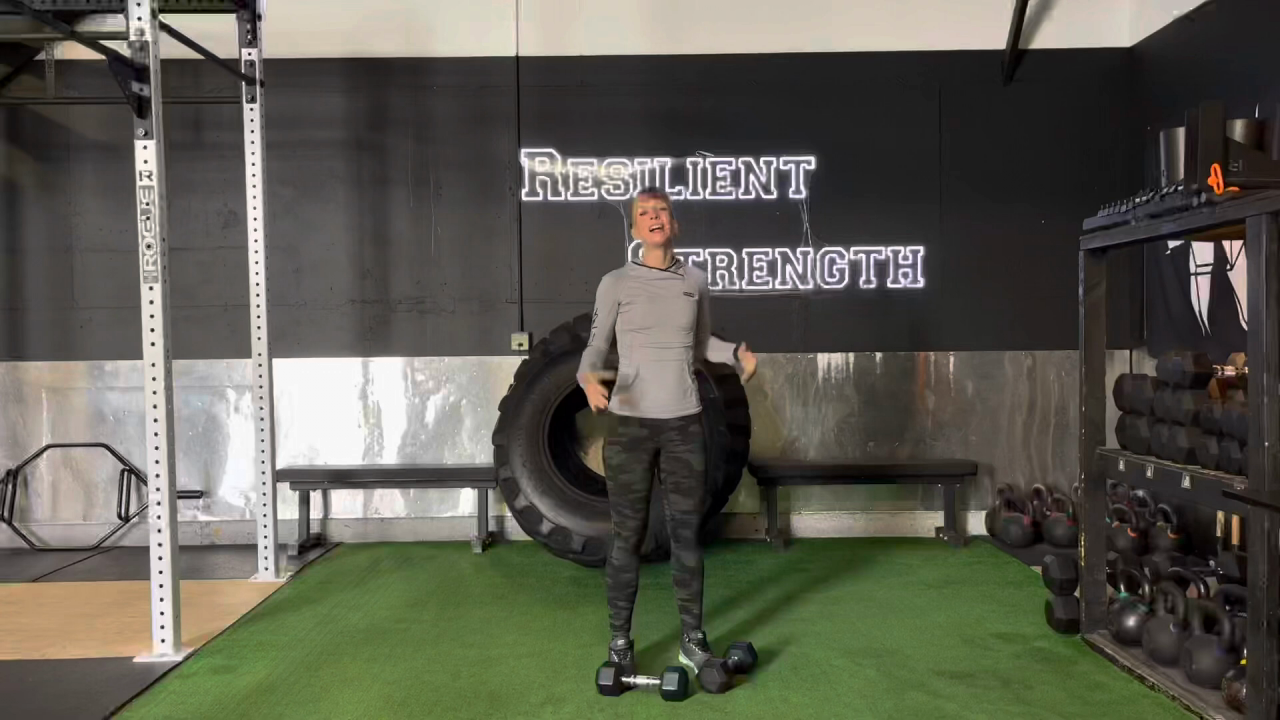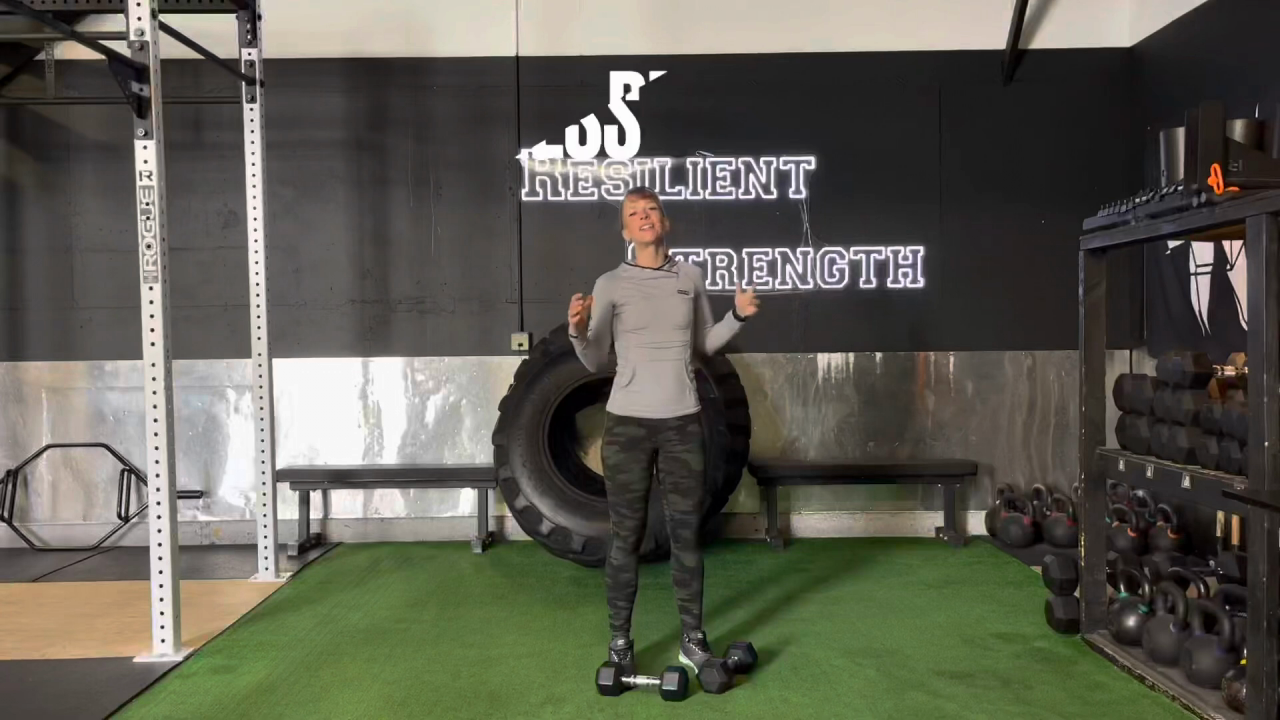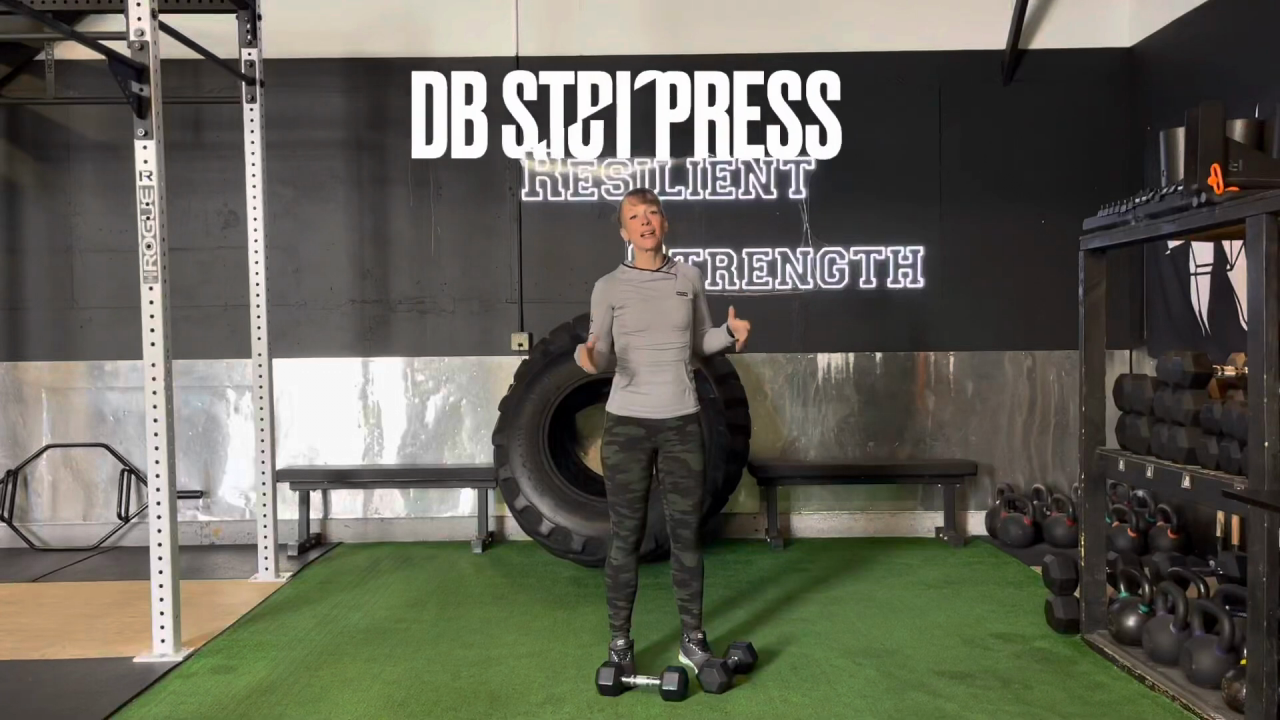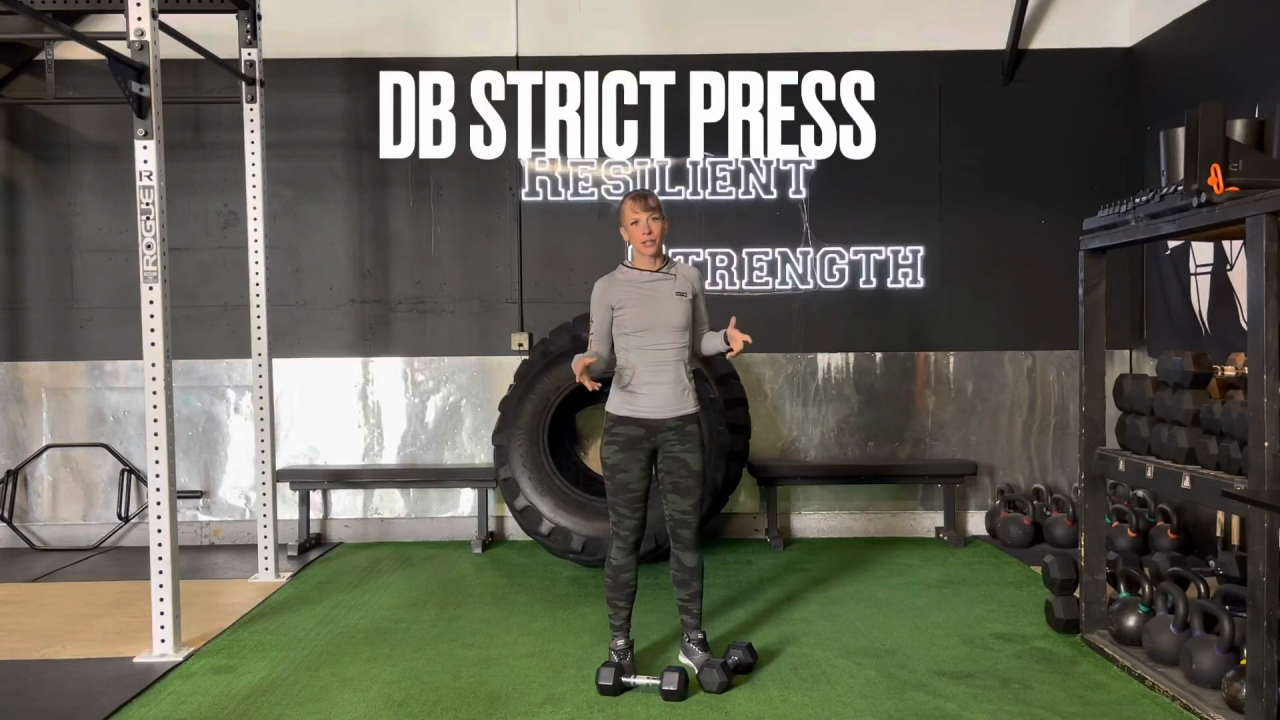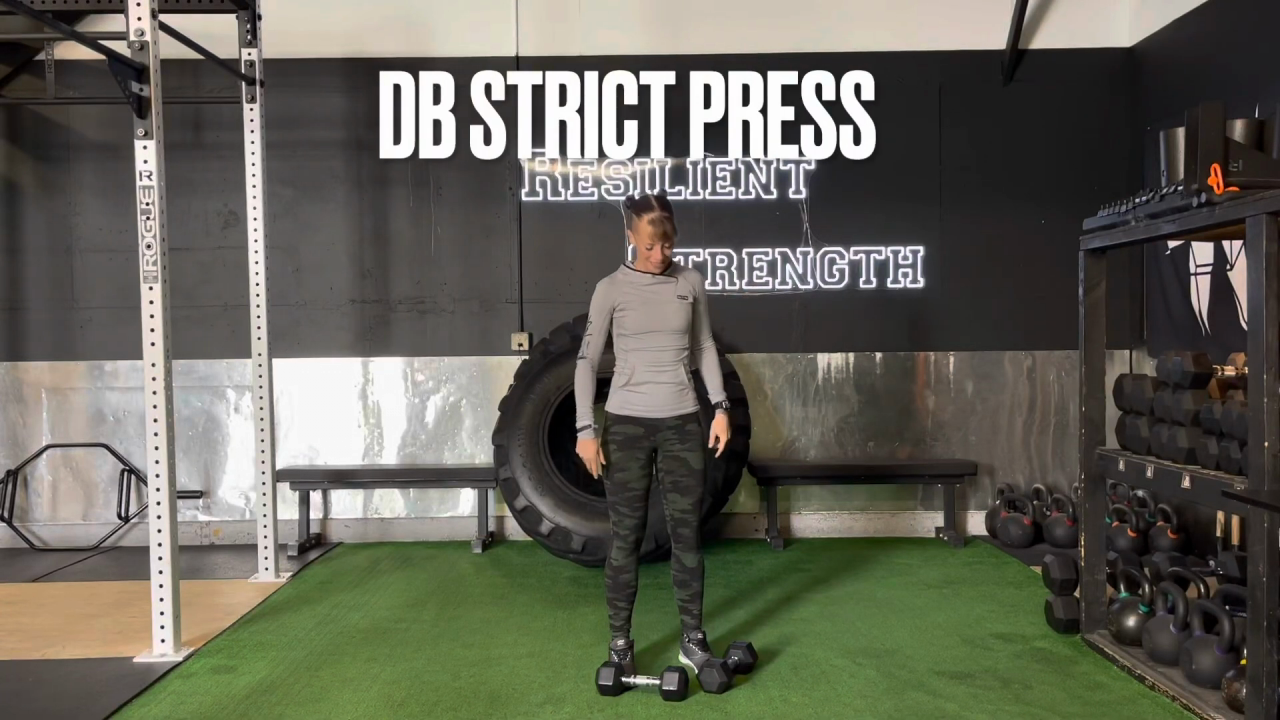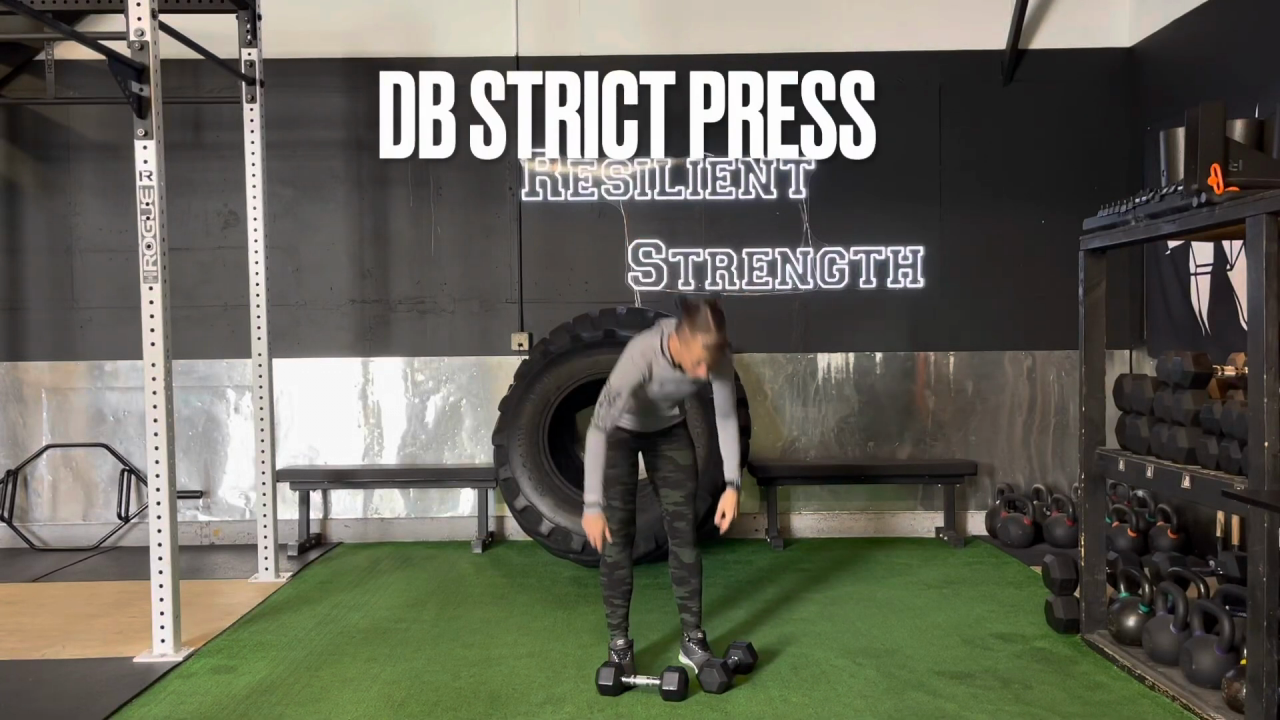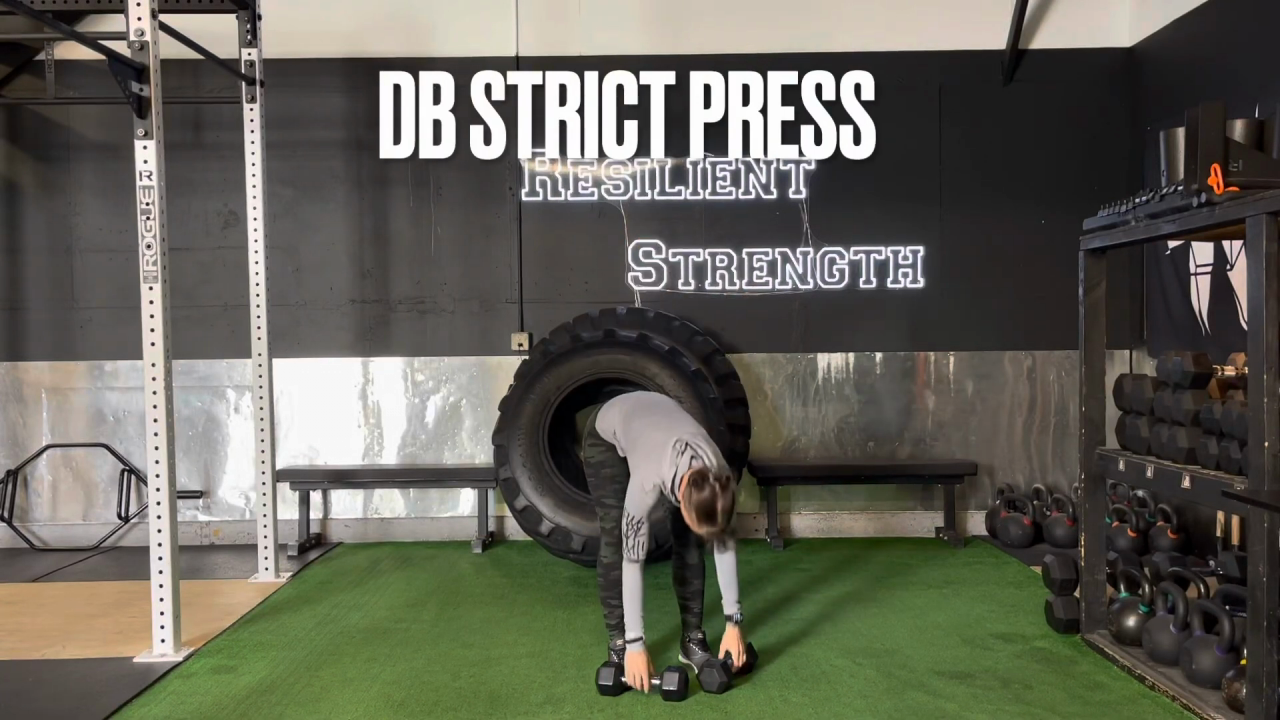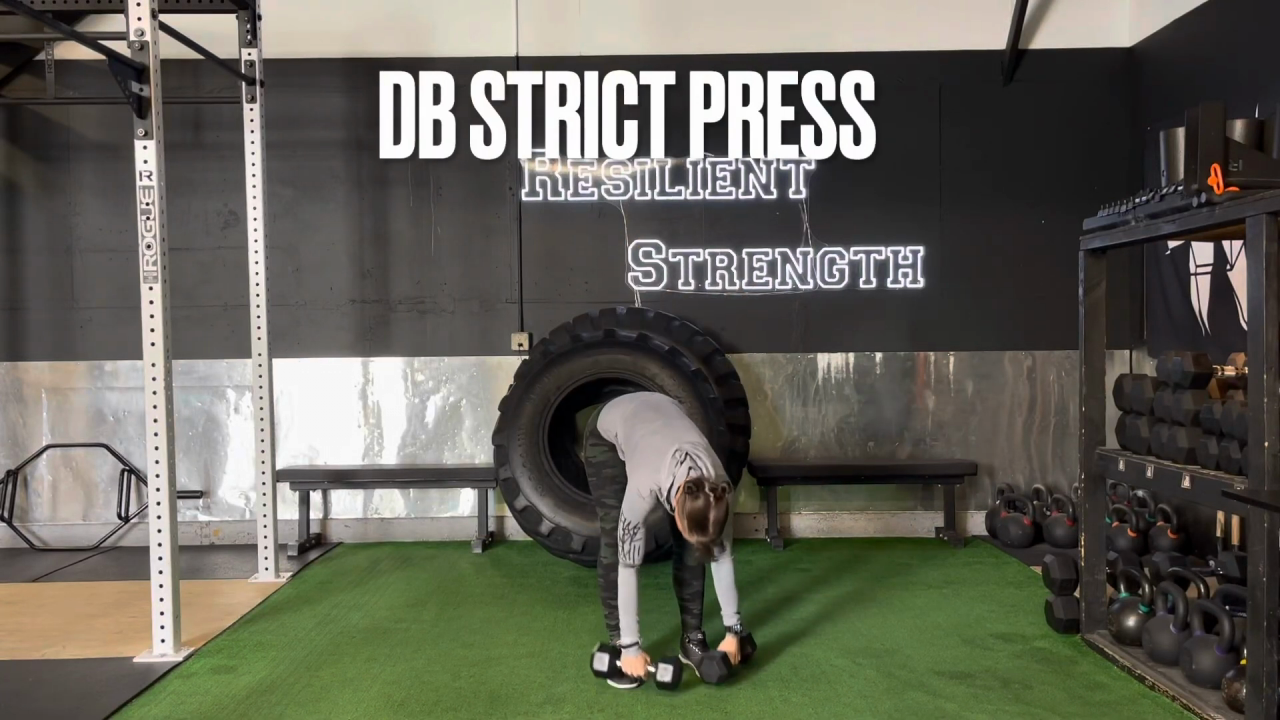
dt=0.4s
person 1, frame 1
left shoulder: (695, 280)
right shoulder: (615, 282)
right elbow: (596, 347)
left wrist: (736, 353)
right wrist: (587, 376)
left hip: (683, 423)
right hip: (631, 423)
left knee: (686, 532)
right knee: (627, 536)
left ankle: (692, 636)
right ankle: (619, 639)
person 1, frame 2
left shoulder: (690, 276)
right shoulder: (610, 283)
left elbow: (705, 343)
right elbow: (594, 361)
left wrist: (739, 315)
right wrist: (577, 329)
left hip: (682, 422)
right hip: (627, 422)
left knee: (686, 533)
right knee: (626, 536)
left ankle: (692, 636)
right ankle: (619, 640)
person 1, frame 3
left shoulder: (688, 277)
right shoulder: (608, 287)
right elbow: (600, 358)
left wrist: (730, 332)
right wrist: (589, 356)
left hip: (681, 423)
right hip: (626, 423)
left knee: (686, 533)
right knee: (625, 536)
left ankle: (693, 636)
right ankle: (620, 640)
person 1, frame 4
left shoulder: (688, 278)
right shoulder: (608, 287)
right elbow: (601, 353)
left wrist: (727, 339)
right wrist: (585, 362)
left hip: (681, 422)
right hip: (627, 423)
left knee: (686, 533)
right knee: (625, 536)
left ankle: (693, 636)
right ankle: (620, 641)
person 1, frame 5
left shoulder: (690, 281)
right shoulder: (612, 287)
left elbow: (704, 346)
right elbow: (586, 359)
left wrist: (720, 406)
right wrist: (585, 428)
left hip: (682, 423)
right hip: (626, 424)
left knee: (686, 533)
right knee: (626, 535)
left ankle: (692, 638)
right ankle: (620, 640)
person 1, frame 6
left shoulder: (715, 356)
right shoulder: (642, 354)
left elbow: (726, 418)
right elbow: (600, 427)
left wrist: (732, 482)
right wrist: (593, 503)
left hip: (669, 430)
right hip: (621, 431)
left knee: (683, 529)
right knee: (618, 536)
left ankle: (692, 638)
right ankle: (619, 643)
person 1, frame 7
left shoulder: (718, 480)
right shoulder: (649, 480)
left elbow: (726, 548)
right elbow: (632, 560)
left wrist: (733, 621)
right wrist: (634, 643)
left hip: (659, 416)
right hip: (608, 435)
left knee: (687, 540)
right knee: (614, 536)
left ankle: (693, 637)
right ankle: (618, 645)
person 1, frame 8
left shoulder: (717, 490)
right shoulder: (646, 485)
left elbow: (722, 558)
right elbow: (629, 564)
left wrist: (733, 630)
right wrist: (631, 647)
right hip: (609, 432)
left knee: (690, 547)
right knee: (616, 538)
left ankle: (693, 638)
right ankle: (617, 645)
